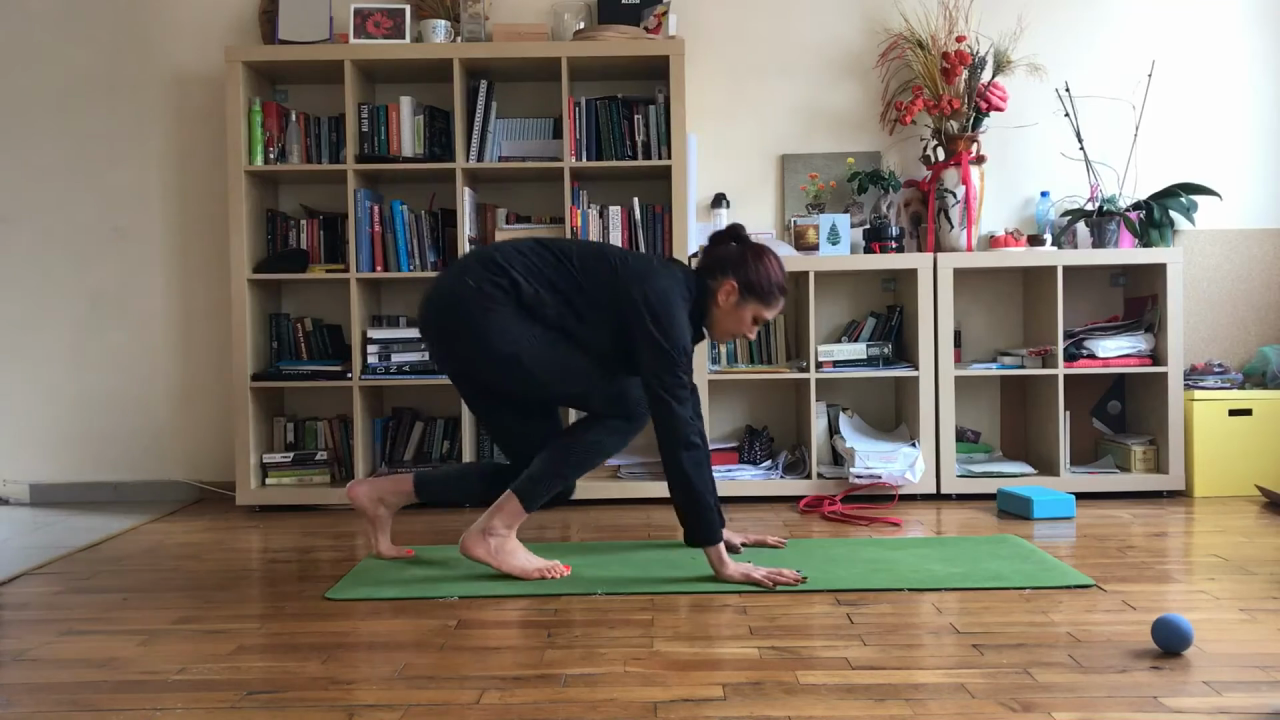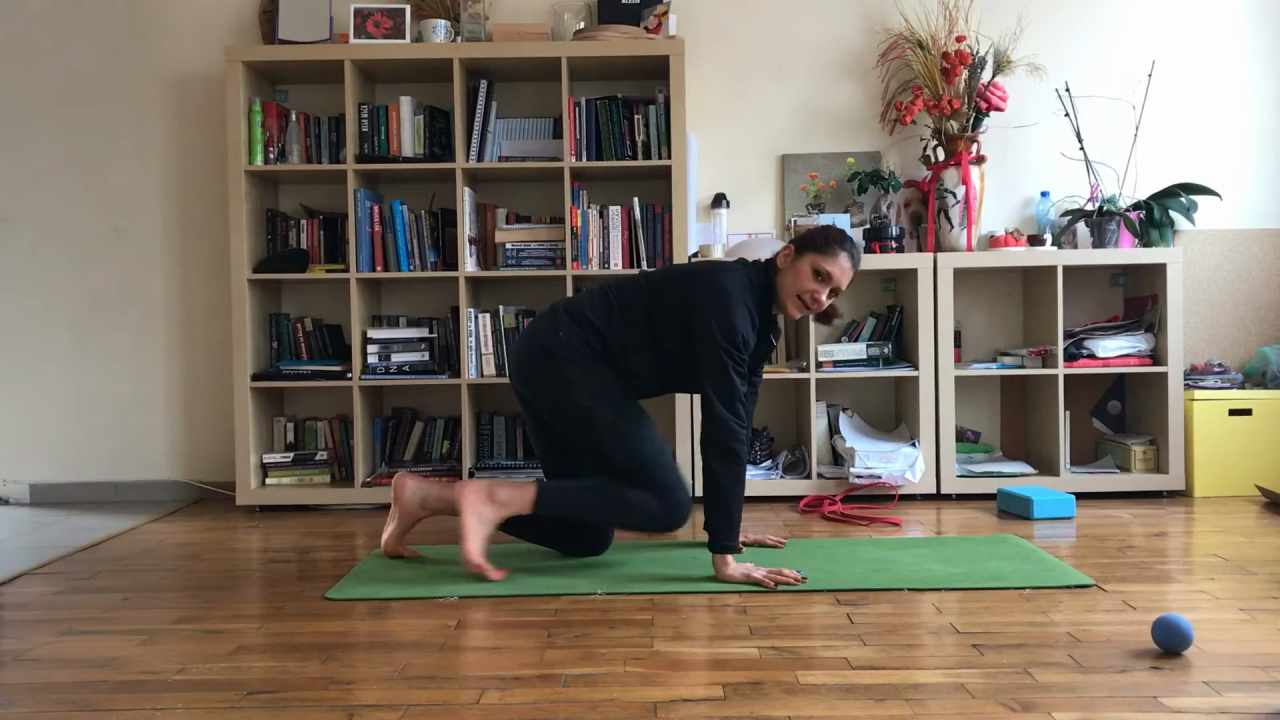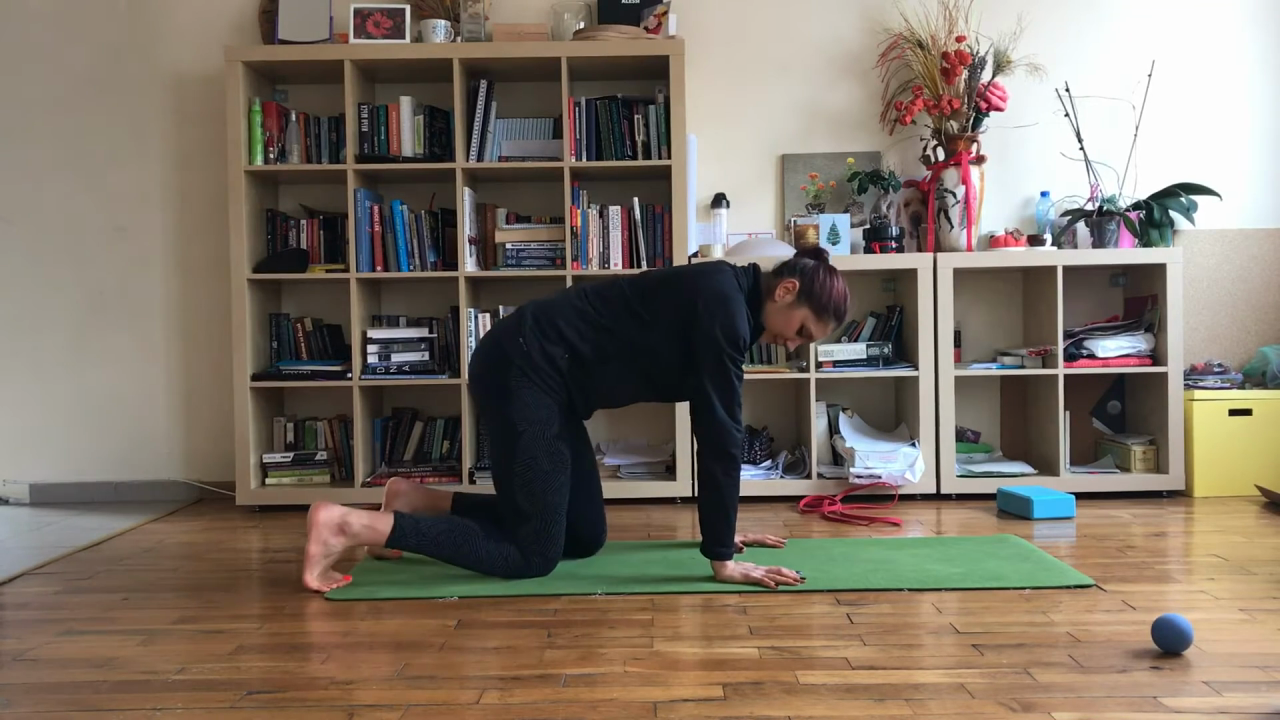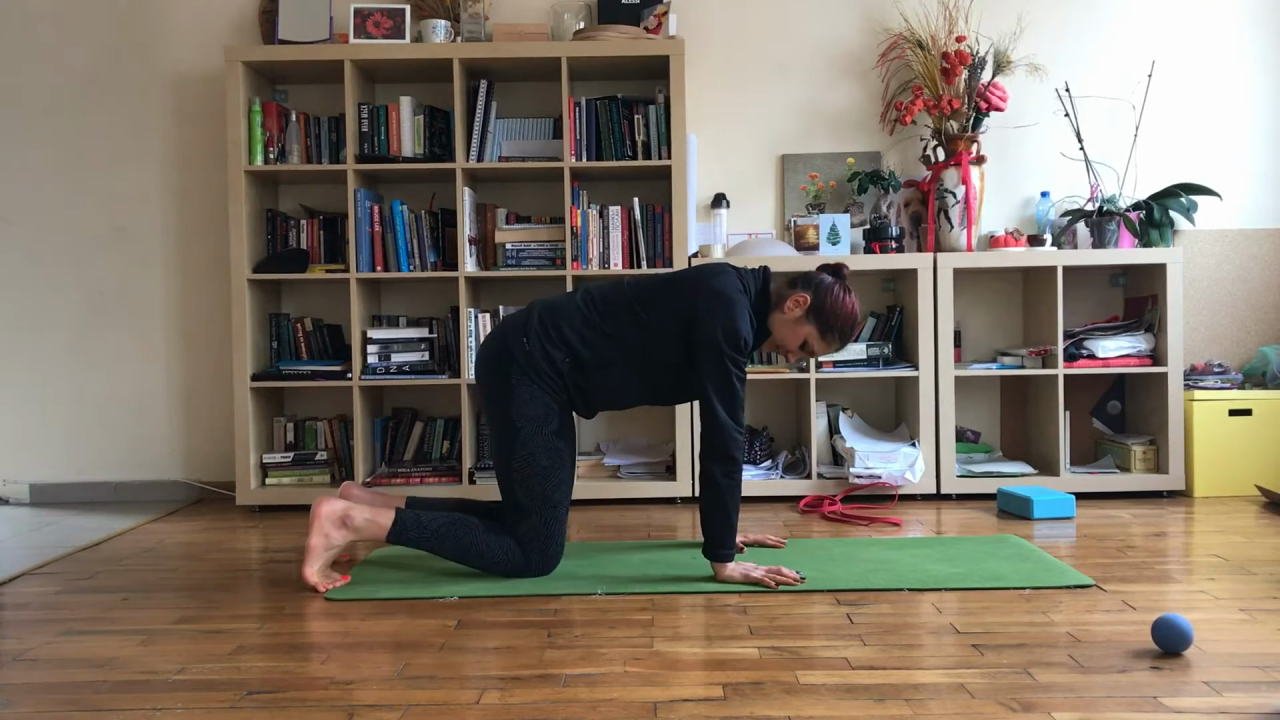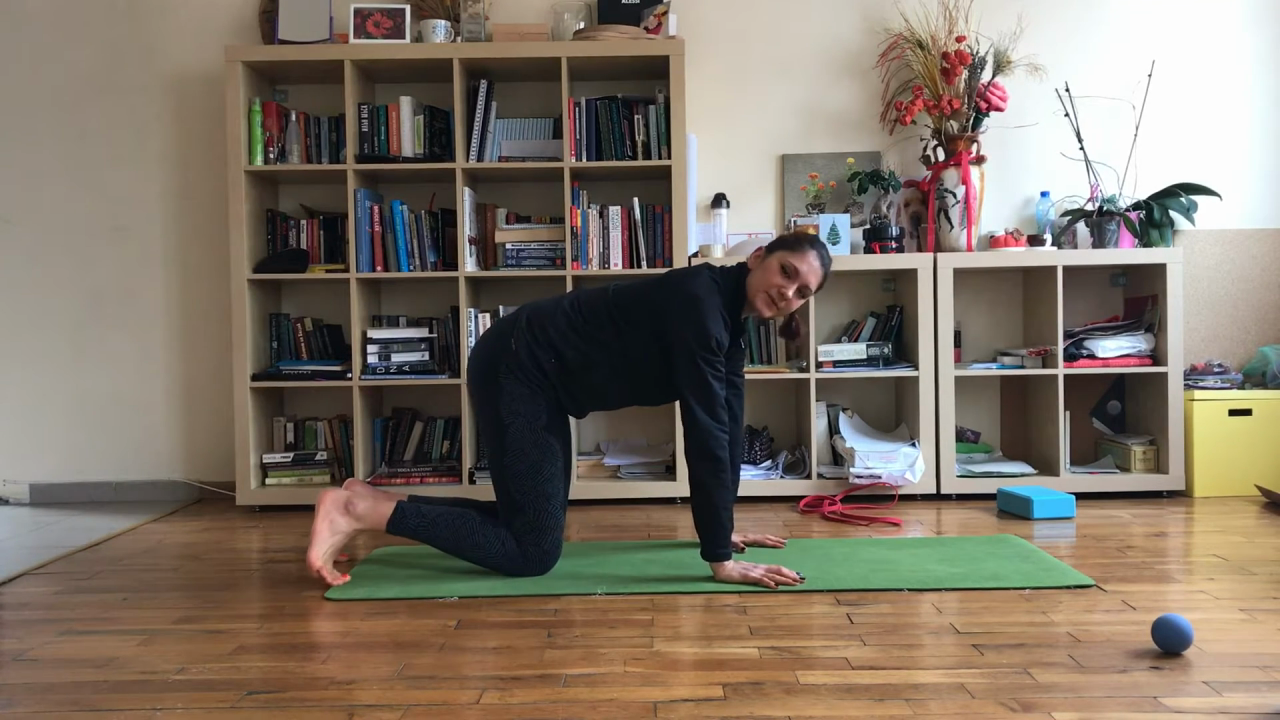
dt=0.7s
person 1, frame 1
left shoulder: (672, 299)
right shoulder: (663, 299)
left elbow: (683, 422)
right elbow: (676, 430)
left wrist: (716, 527)
right wrist: (719, 555)
left hip: (470, 309)
right hip: (474, 305)
left knee: (548, 480)
right knee: (625, 406)
left ankle: (383, 494)
right ankle: (495, 532)
person 1, frame 2
left shoulder: (759, 315)
right shoulder: (729, 295)
left elbow: (736, 422)
right elbow: (723, 427)
left wrist: (726, 526)
right wrist: (724, 557)
left hip: (565, 362)
right hip: (561, 355)
left knee: (588, 534)
right knee: (667, 504)
left ankle: (424, 494)
right ankle: (495, 499)
person 1, frame 3
left shoulder: (730, 305)
right shoulder: (724, 301)
left elbow: (713, 424)
right elbow: (720, 432)
left wrist: (723, 530)
right wrist: (722, 558)
left hip: (536, 371)
right hip: (521, 369)
left knee: (585, 536)
right knee: (533, 555)
left ankle: (416, 500)
right ankle: (345, 525)
person 1, frame 4
left shoulder: (740, 308)
right shoulder: (728, 304)
left elbow: (726, 426)
right elbow: (721, 434)
left wrist: (724, 528)
right wrist: (723, 558)
left hip: (537, 367)
right hip: (526, 364)
left knee: (534, 524)
right knee: (535, 553)
left ankle: (369, 501)
right ankle: (348, 519)
person 1, frame 5
left shoulder: (729, 317)
right shoulder: (701, 302)
left elbow: (727, 426)
right elbow: (704, 432)
left wrist: (723, 527)
right wrist: (720, 558)
left hip: (534, 375)
right hip: (515, 368)
left knee: (534, 524)
right knee: (533, 551)
left ankle: (371, 499)
right ankle: (355, 509)
